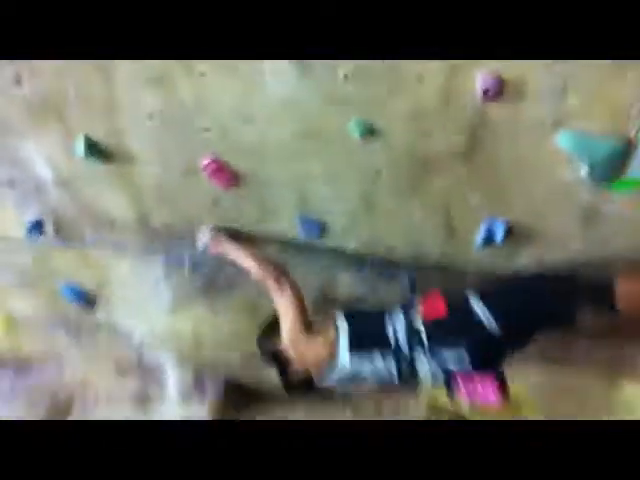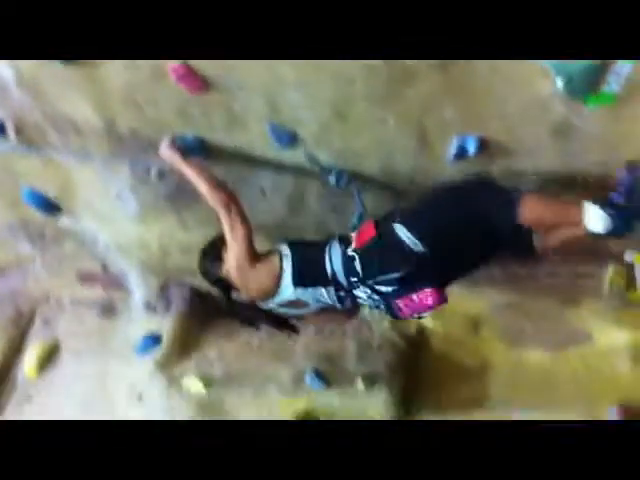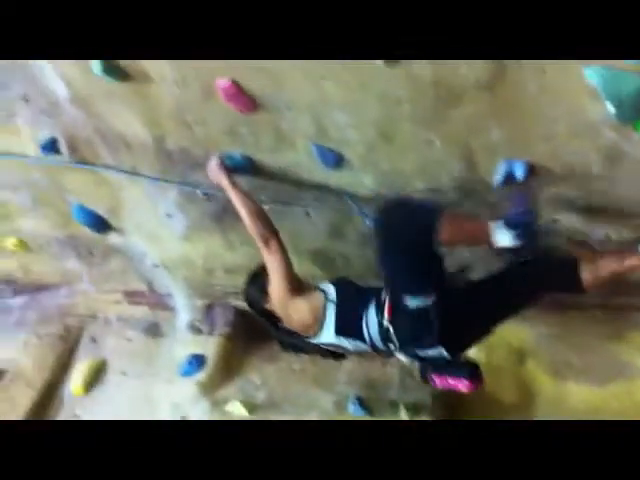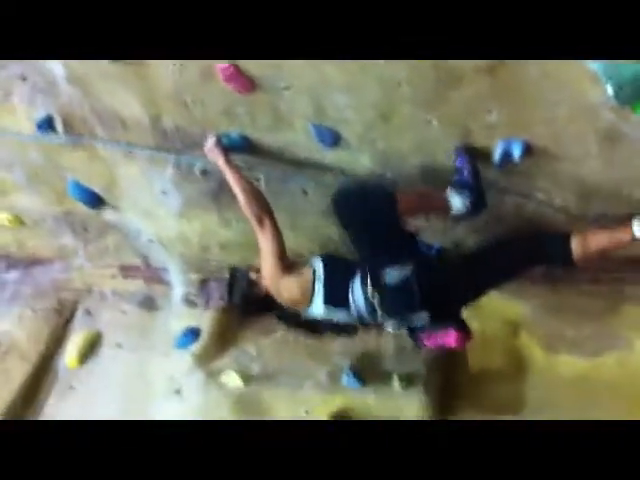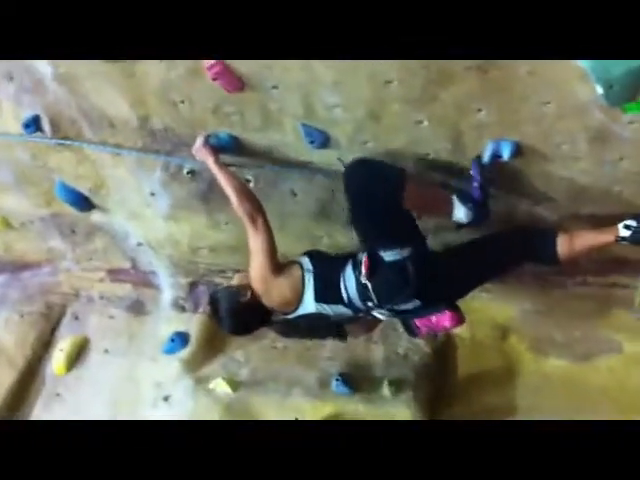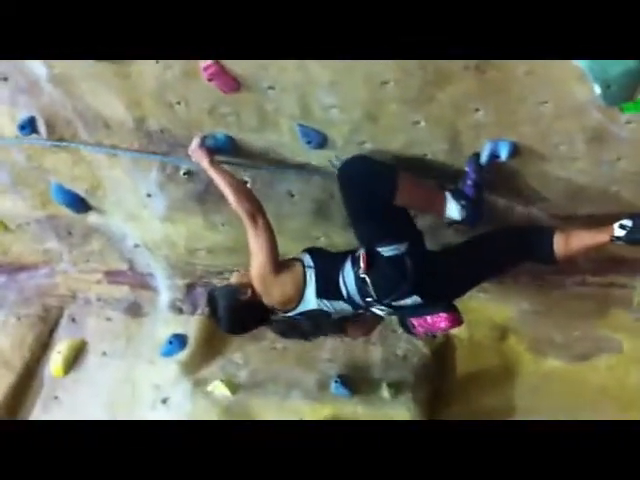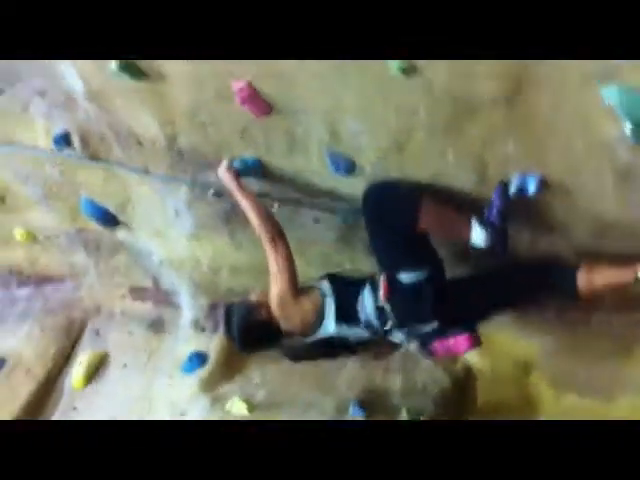
dt=0.3s
person 1, frame 1
left shoulder: (314, 367)
right shoulder: (305, 346)
right elbow: (277, 280)
right wrist: (224, 244)
left hip: (441, 362)
left knee: (537, 310)
right knee: (559, 291)
person 1, frame 2
left shoulder: (263, 294)
right shoulder: (249, 273)
right elbow: (228, 207)
right wrist: (181, 160)
left hip: (379, 288)
right hip: (379, 259)
left knee: (495, 231)
right knee: (477, 196)
left ankle: (595, 223)
person 1, frame 3
left shoulder: (309, 320)
right shoulder: (290, 306)
right elbow: (267, 238)
right wrist: (226, 181)
left hip: (422, 335)
right hip: (415, 321)
left knee: (540, 269)
right knee: (396, 216)
right ankle: (501, 234)
person 1, frame 4
left shoulder: (296, 297)
right shoulder: (282, 286)
right elbow: (261, 217)
right wrist: (222, 161)
left hip: (407, 304)
right hip: (402, 292)
left knee: (531, 244)
right knee: (353, 199)
right ankle: (457, 198)
person 1, frame 5
left shoulder: (285, 311)
right shoulder: (269, 284)
left elbow: (364, 317)
right elbow: (253, 216)
right wrist: (212, 160)
left hip: (395, 294)
right hip: (394, 276)
left knee: (521, 241)
right knee: (362, 174)
right ankle: (462, 207)
person 1, frame 6
left shoulder: (282, 312)
right shoulder: (271, 284)
left elbow: (360, 324)
right elbow: (252, 215)
right wrist: (208, 163)
left hip: (392, 293)
right hip: (393, 274)
left knee: (520, 239)
right knee: (358, 172)
right ankle: (457, 205)
person 1, frame 7
left shoulder: (295, 331)
right shoulder: (286, 307)
right elbow: (274, 239)
right wrist: (234, 184)
left hip: (405, 312)
right hip: (409, 298)
left knee: (532, 275)
right knee: (382, 197)
right ankle: (481, 233)
